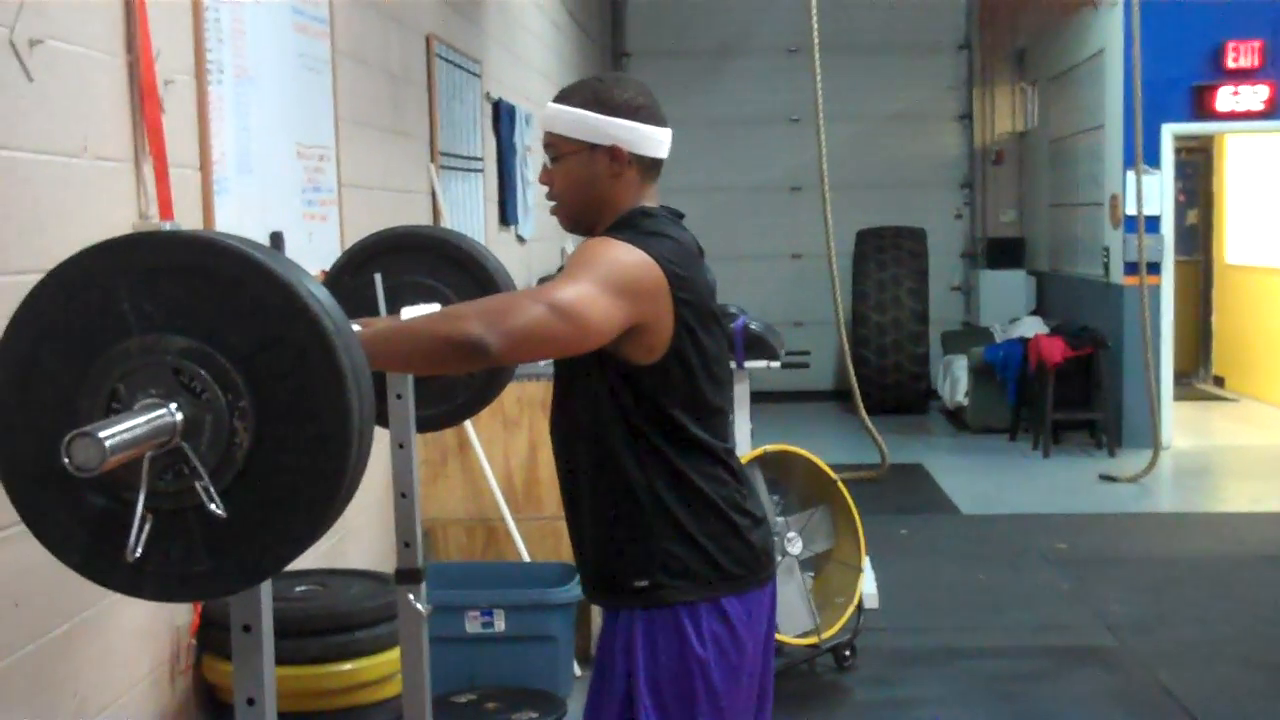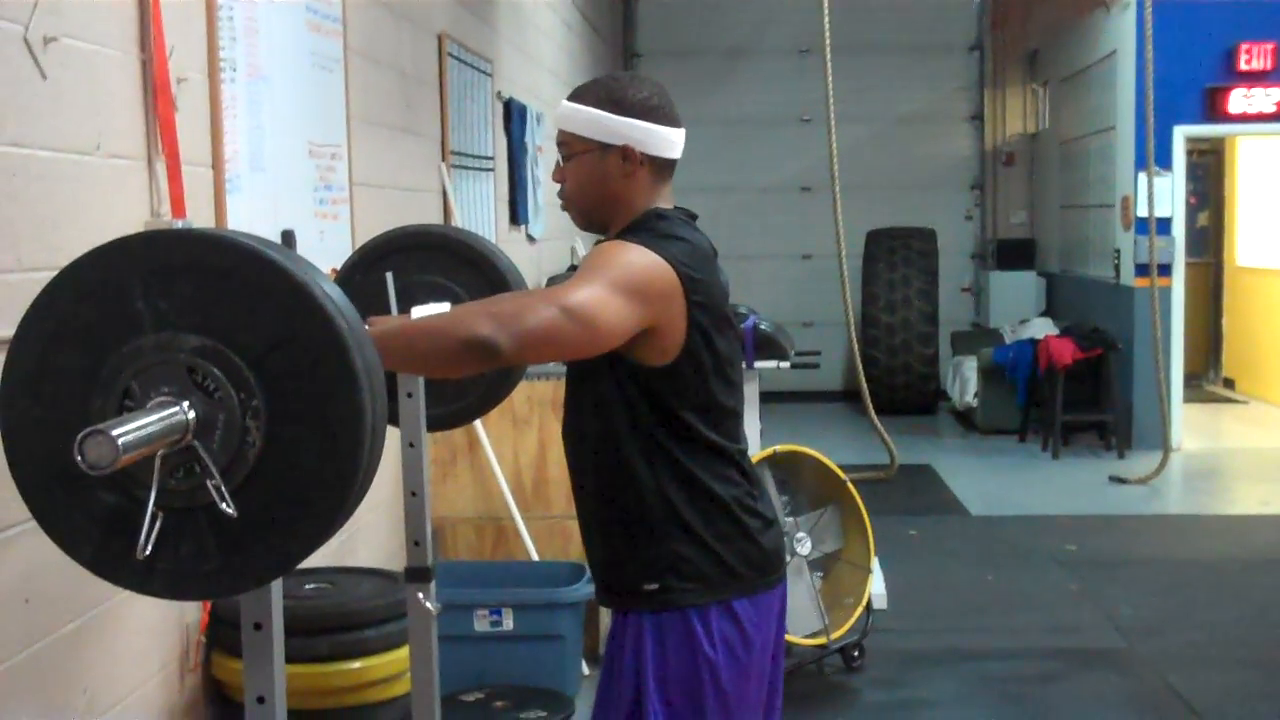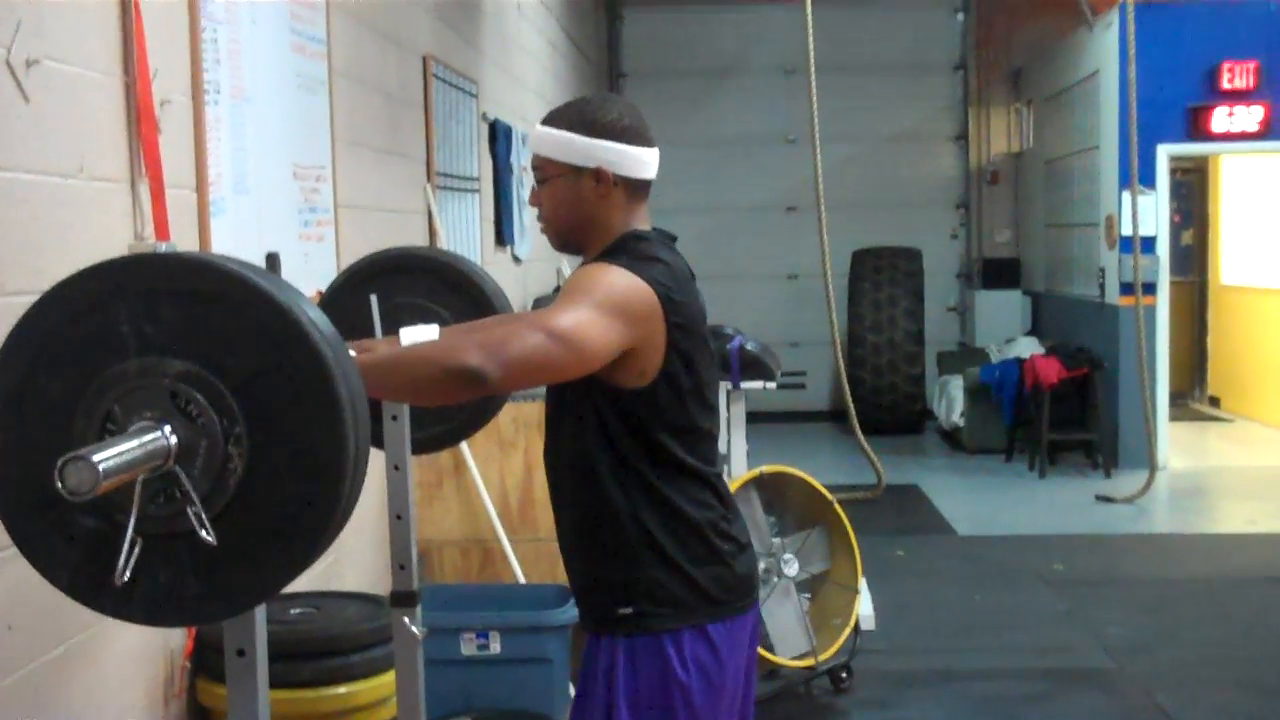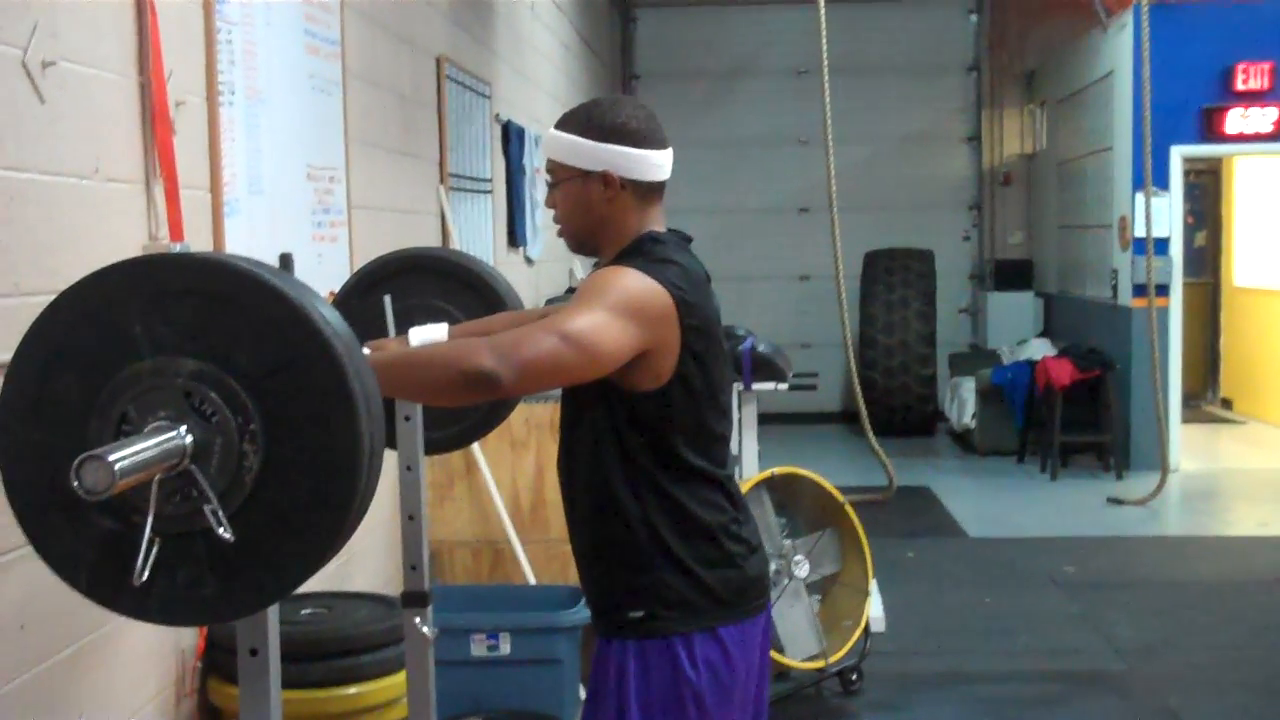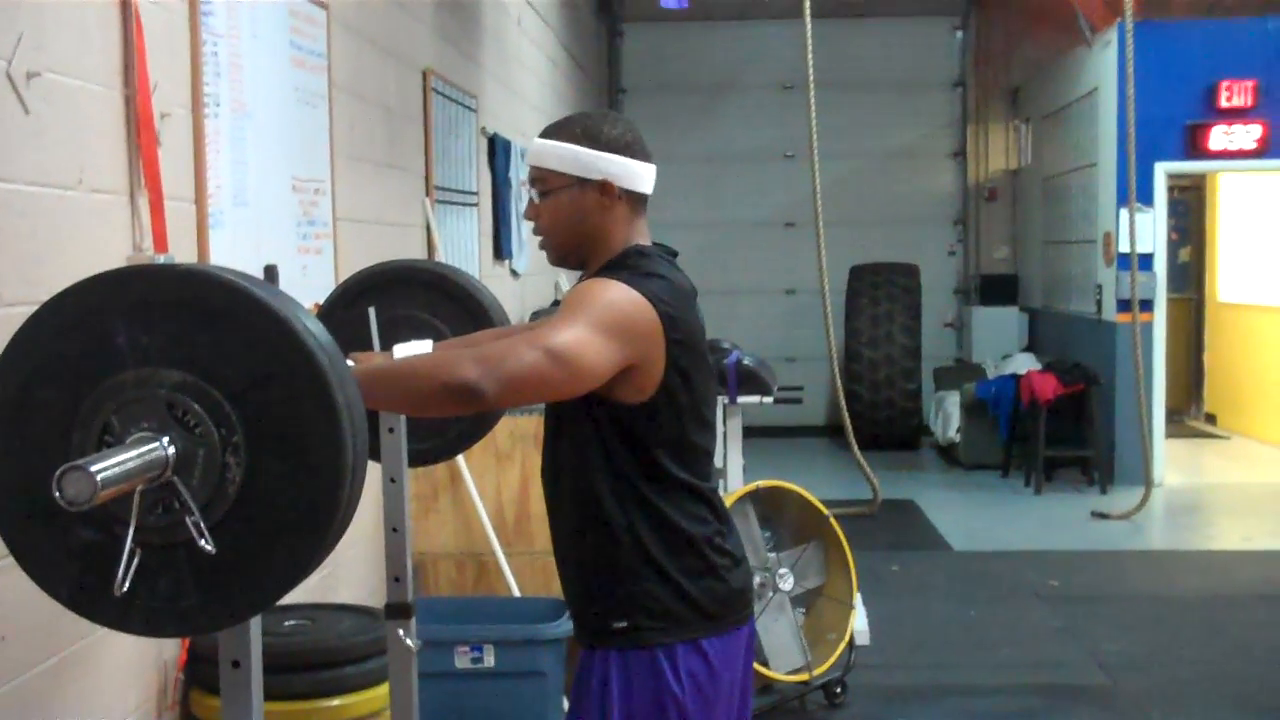
dt=0.4s
person 1, frame 1
left shoulder: (628, 264)
right shoulder: (655, 249)
left elbow: (483, 337)
right elbow: (526, 312)
right wrist: (385, 329)
left hip: (683, 584)
right hip: (708, 565)
person 1, frame 2
left shoulder: (643, 267)
right shoulder: (668, 250)
left elbow: (493, 338)
right elbow: (541, 308)
right wrist: (401, 327)
left hip: (693, 588)
right hip: (720, 567)
person 1, frame 3
left shoulder: (623, 289)
right shoulder: (646, 272)
left elbow: (478, 366)
right elbow: (527, 330)
right wrist: (392, 350)
left hip: (666, 612)
right hip: (697, 590)
person 1, frame 4
left shoulder: (638, 291)
right shoulder: (662, 272)
left elbow: (491, 368)
right elbow: (545, 324)
right wrist: (411, 348)
left hip: (677, 613)
right hip: (709, 591)
person 1, frame 5
left shoulder: (622, 304)
right shoulder: (644, 286)
left elbow: (475, 381)
right elbow: (525, 342)
right wrist: (387, 366)
left hip: (661, 627)
right hip: (691, 604)
